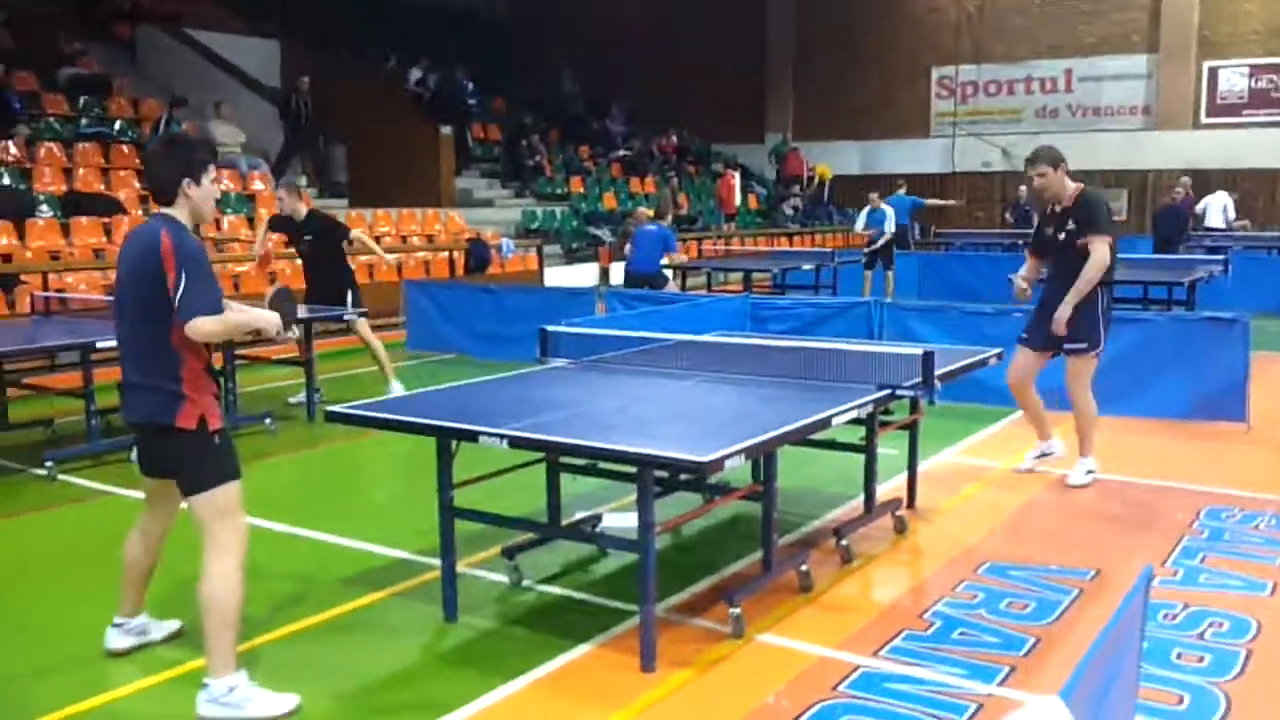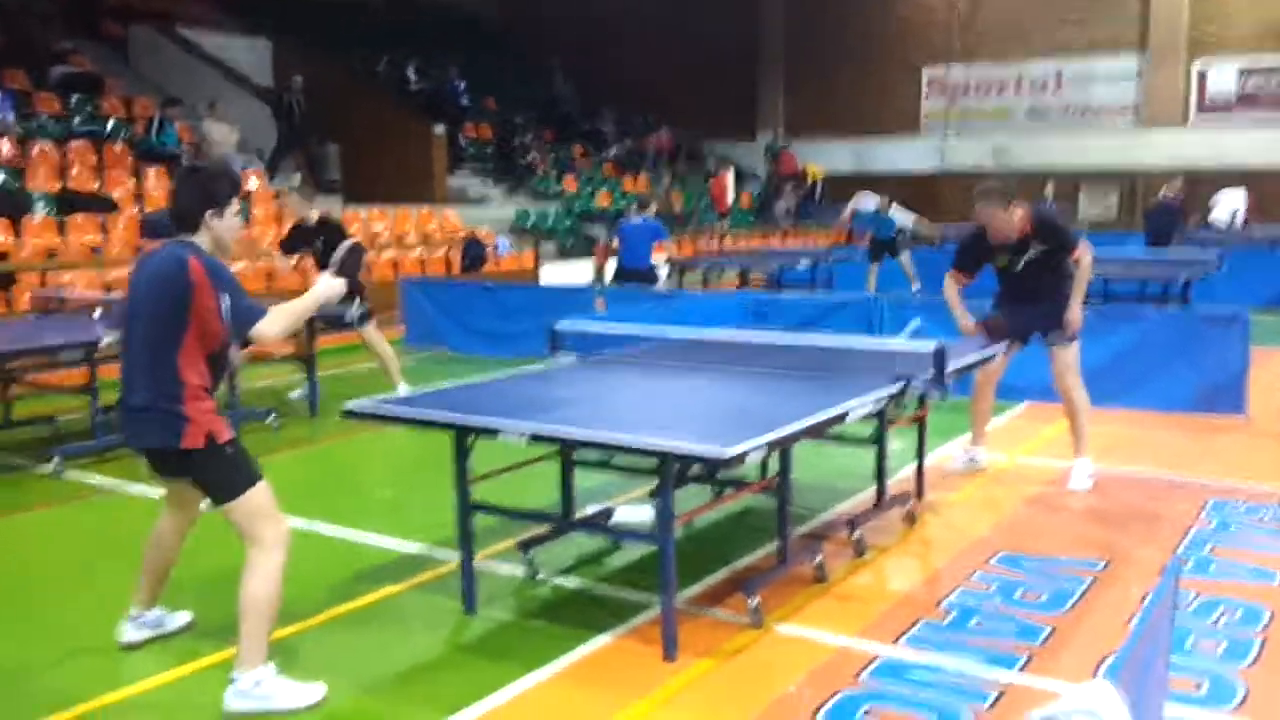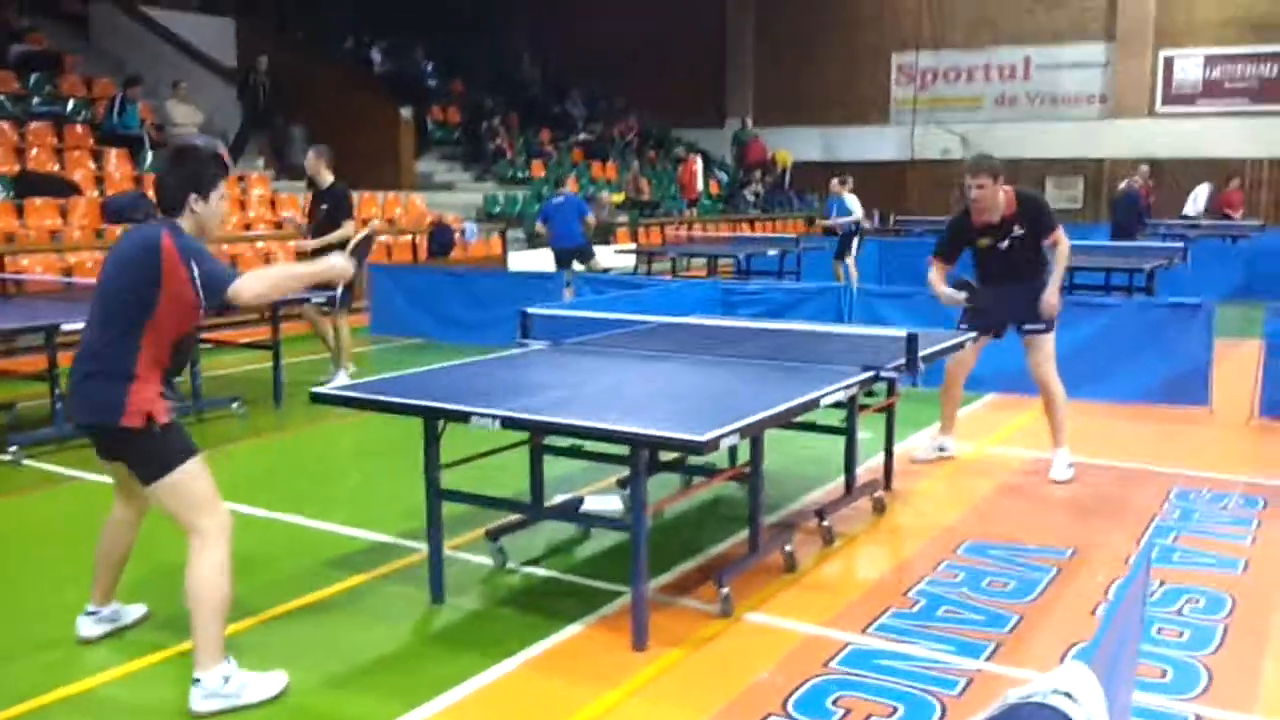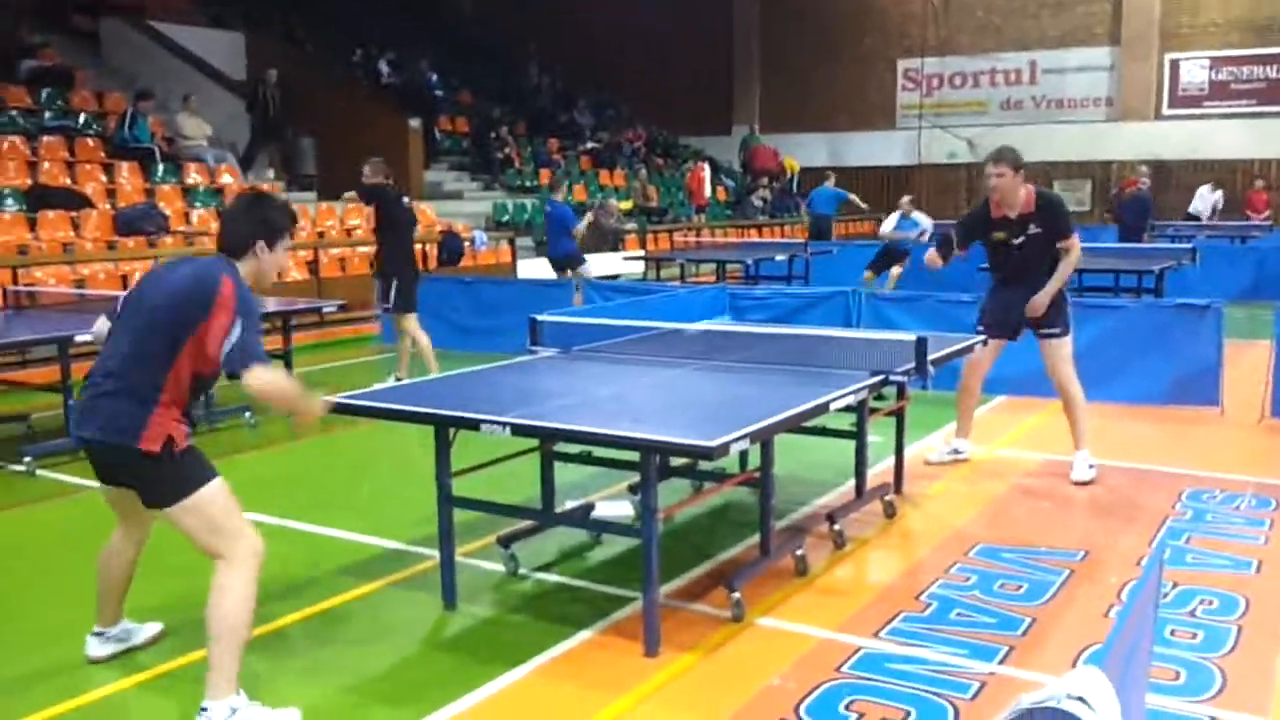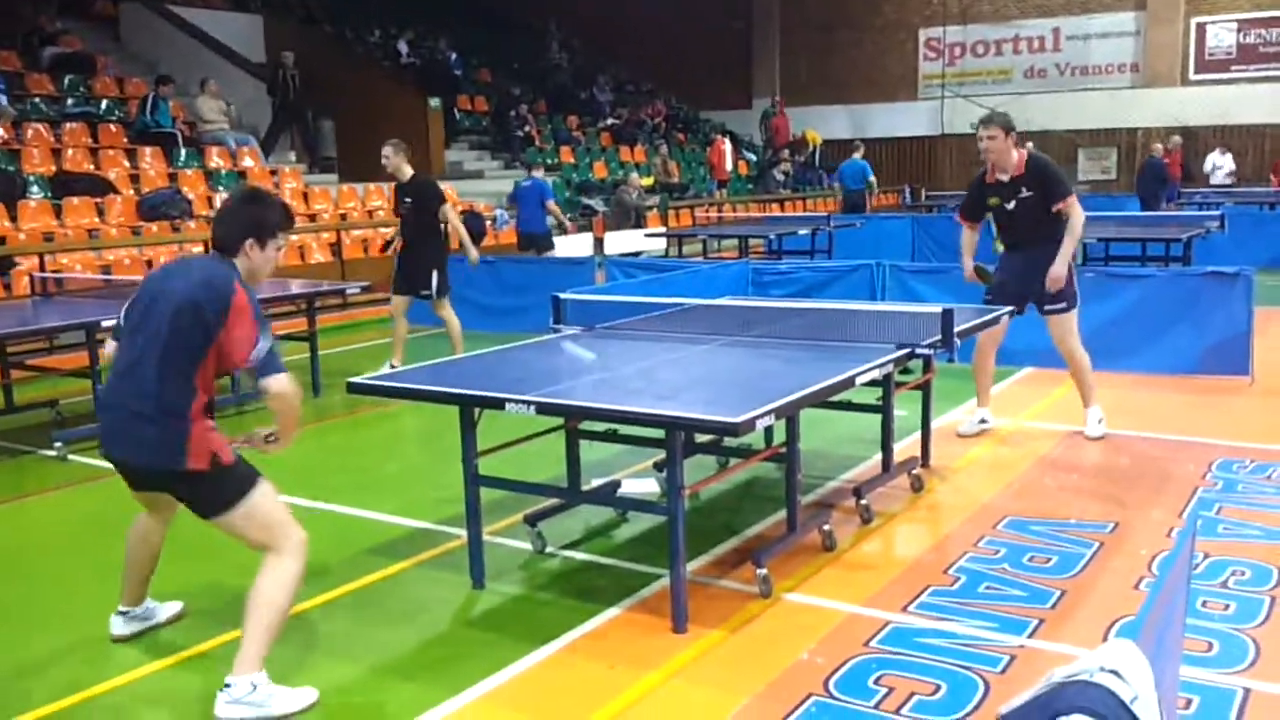
dt=1s
person 1, frame 1
left shoulder: (141, 238)
right shoulder: (179, 243)
right elbow: (202, 328)
left wrist: (240, 314)
right wrist: (254, 318)
left hip: (147, 402)
right hip: (183, 407)
left knee: (157, 510)
right knee: (227, 536)
left ankle: (127, 623)
person 1, frame 2
left shoulder: (154, 262)
right shoulder: (202, 267)
left elbow: (156, 337)
right elbow: (265, 331)
right wrist: (318, 294)
left hip: (145, 416)
right hip: (188, 423)
left knee: (181, 505)
right knee: (269, 537)
left ankle: (142, 615)
right ankle: (251, 680)
person 1, frame 3
left shoulder: (143, 238)
right shoulder: (171, 245)
right elbow: (242, 290)
right wrist: (324, 267)
left hip: (96, 395)
right hip: (128, 404)
left knee: (132, 498)
right knee: (210, 524)
left ankle: (98, 611)
person 1, frame 4
left shoulder: (174, 270)
right shoulder: (229, 293)
left elbow: (105, 331)
right elbow: (261, 379)
right wrist: (307, 406)
left hip: (97, 418)
right hip: (143, 433)
left knee: (135, 522)
right knee: (242, 552)
left ankle: (107, 631)
person 1, frame 5
left shoulder: (167, 273)
right shoulder: (232, 292)
left elbow: (115, 351)
right elbow: (279, 387)
right wrist: (285, 431)
left hip: (119, 428)
right hip: (179, 444)
left knee: (158, 508)
right knee: (288, 543)
left ankle: (130, 611)
person 2, frame 1
left shoulder: (1090, 204)
right shoulder: (1047, 216)
left elbow: (1100, 258)
right elbow: (1035, 260)
left wrist: (1068, 304)
right wrist: (1022, 279)
left hip: (1085, 304)
right hip: (1050, 301)
left knee: (1077, 388)
right knee: (1017, 378)
left ankle: (1087, 460)
right ankle: (1047, 442)
person 2, frame 2
left shoulder: (1046, 224)
right shoulder: (977, 240)
left elbow: (1084, 258)
right elbow: (953, 280)
left wrist: (1075, 305)
right wrist: (962, 316)
left hip: (1054, 303)
right hip: (1011, 306)
left knee: (1068, 381)
right knee: (984, 376)
left ankle: (1082, 462)
right ankle: (976, 451)
person 2, frame 3
left shoulder: (1030, 204)
right shoulder: (961, 223)
left elbow: (1060, 243)
right elbow: (938, 268)
left wrist: (1053, 288)
right wrist: (943, 291)
left hip: (1032, 291)
right hip: (986, 295)
left knee: (1043, 372)
right knee: (955, 367)
left ankle: (1061, 453)
right ankle: (944, 440)
person 2, frame 4
left shoulder: (1049, 204)
right shoulder: (981, 214)
left elbow: (1073, 251)
right elbow: (946, 250)
left wrist: (1047, 293)
right wrist: (934, 256)
left hip: (1045, 294)
right hip: (1004, 294)
left knee: (1062, 374)
right knee: (972, 368)
left ankle: (1082, 455)
right ankle: (960, 443)
person 2, frame 5
left shoulder: (1041, 168)
right shoulder: (982, 184)
left elbow: (1076, 215)
right elbow: (970, 226)
left wrist: (1061, 262)
right wrist: (967, 261)
left hip: (1050, 262)
right hip: (1012, 262)
left knee: (1067, 344)
right knee: (985, 338)
left ankle: (1092, 411)
right ankle: (983, 413)
person 3, frame 1
left shoulder: (322, 221)
right shoulder: (285, 221)
left elbow: (357, 236)
right elbow: (265, 226)
left wrist: (383, 255)
right wrist: (259, 246)
left hip: (342, 285)
right hip: (316, 289)
left knee: (363, 333)
left ankle: (393, 383)
right ankle: (313, 389)
person 3, frame 2
left shoulder: (330, 225)
right shoulder: (299, 231)
left elbow: (354, 253)
right elbow: (284, 252)
left hip: (349, 287)
left knee: (370, 336)
left ankle: (401, 385)
person 3, frame 3
left shoulder: (340, 193)
right shoulder: (317, 193)
left elbow: (349, 231)
left wrist: (315, 243)
right wrist: (303, 230)
left knee: (338, 318)
right knee: (310, 312)
left ankle: (343, 372)
right ankle: (341, 363)
person 3, frame 4
left shoulder: (380, 191)
right shoulder: (401, 198)
left elbow: (347, 197)
right elbow: (412, 228)
left wrist: (362, 193)
left hip: (397, 270)
right hip: (405, 268)
left knee: (409, 325)
right knee: (401, 326)
left ankle: (434, 375)
right ankle: (400, 377)
person 3, frame 5
left shoulder: (425, 184)
right shoulder: (398, 188)
left elbow: (449, 215)
left wrist: (469, 247)
right wrist: (398, 237)
left hip: (431, 257)
right hip: (409, 257)
left knee: (442, 309)
right knee: (397, 310)
right ankle: (395, 364)
